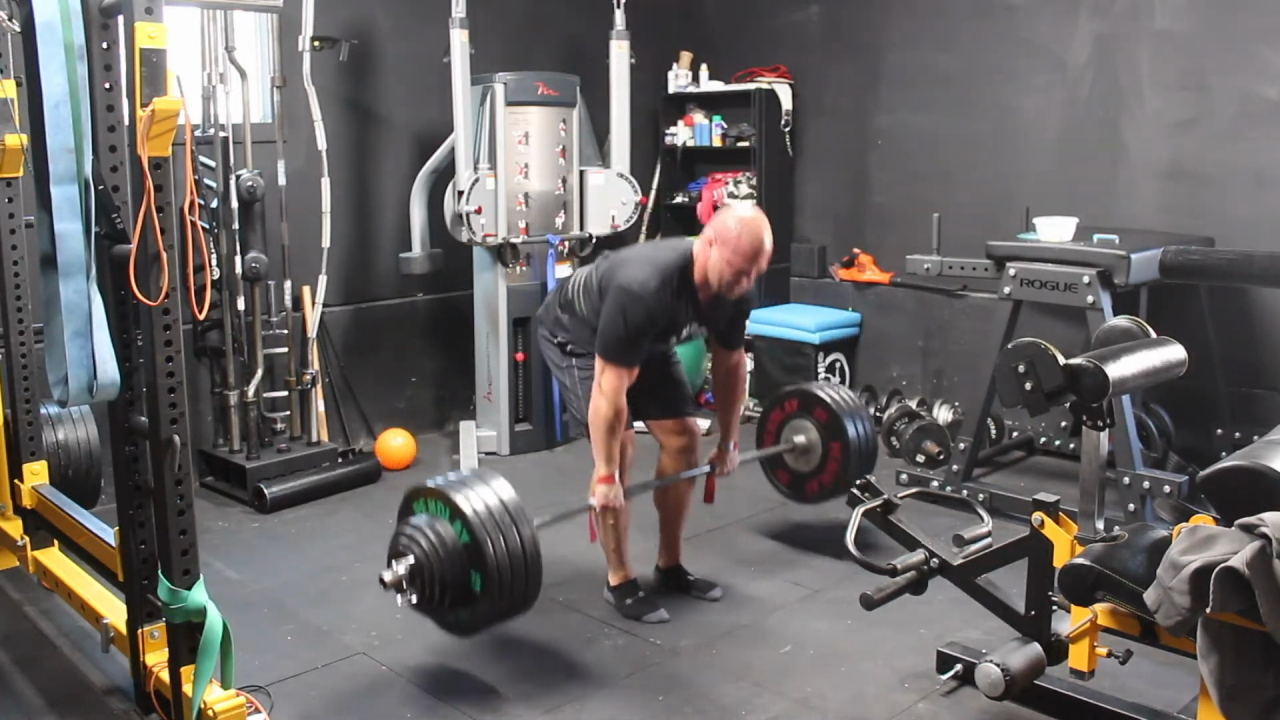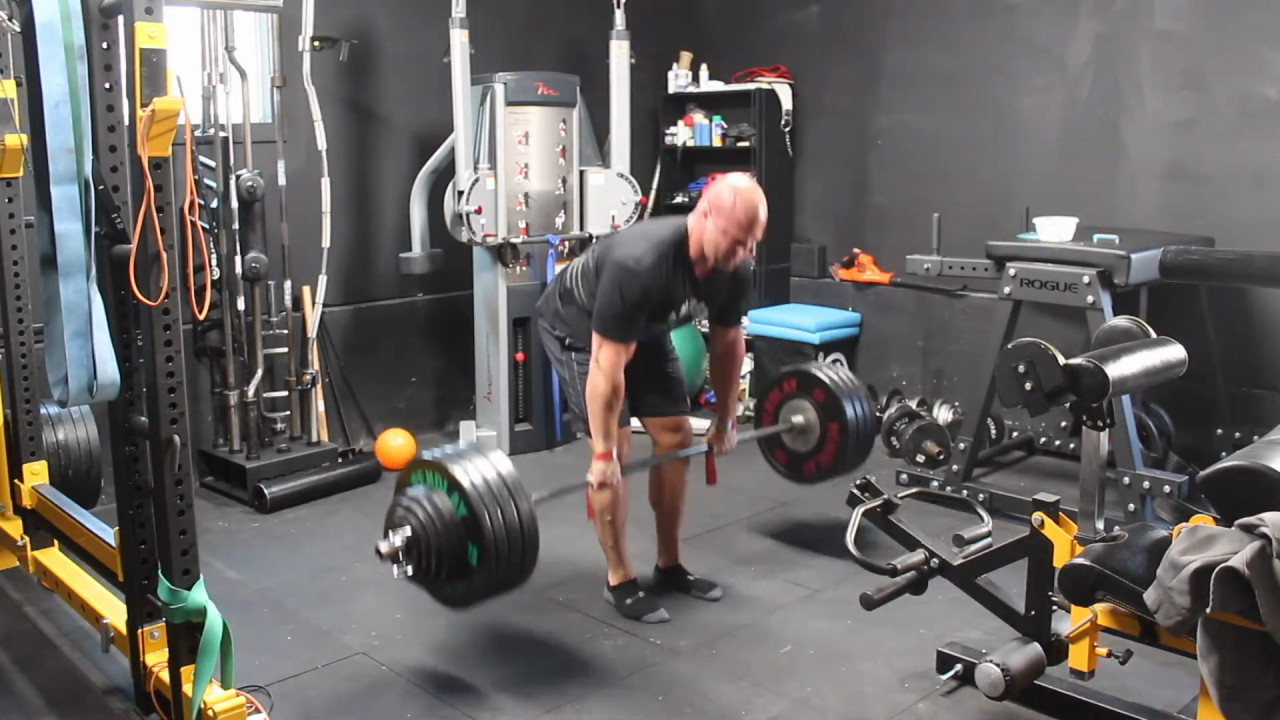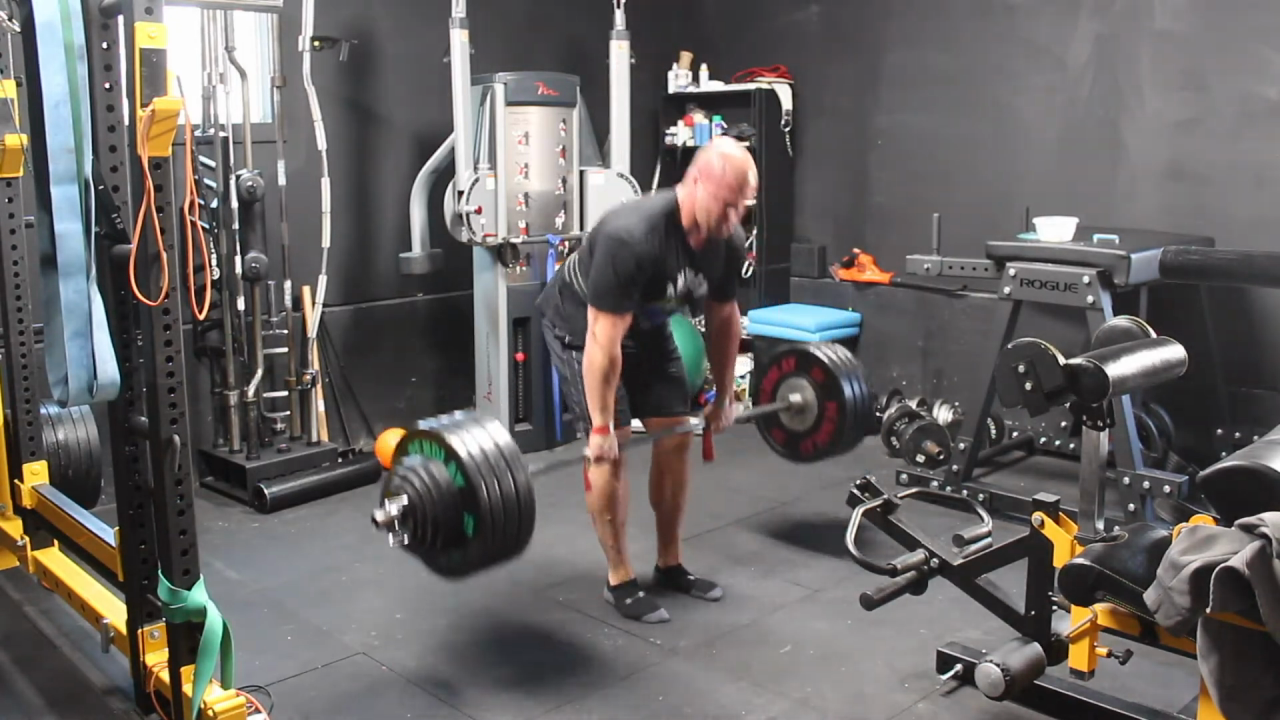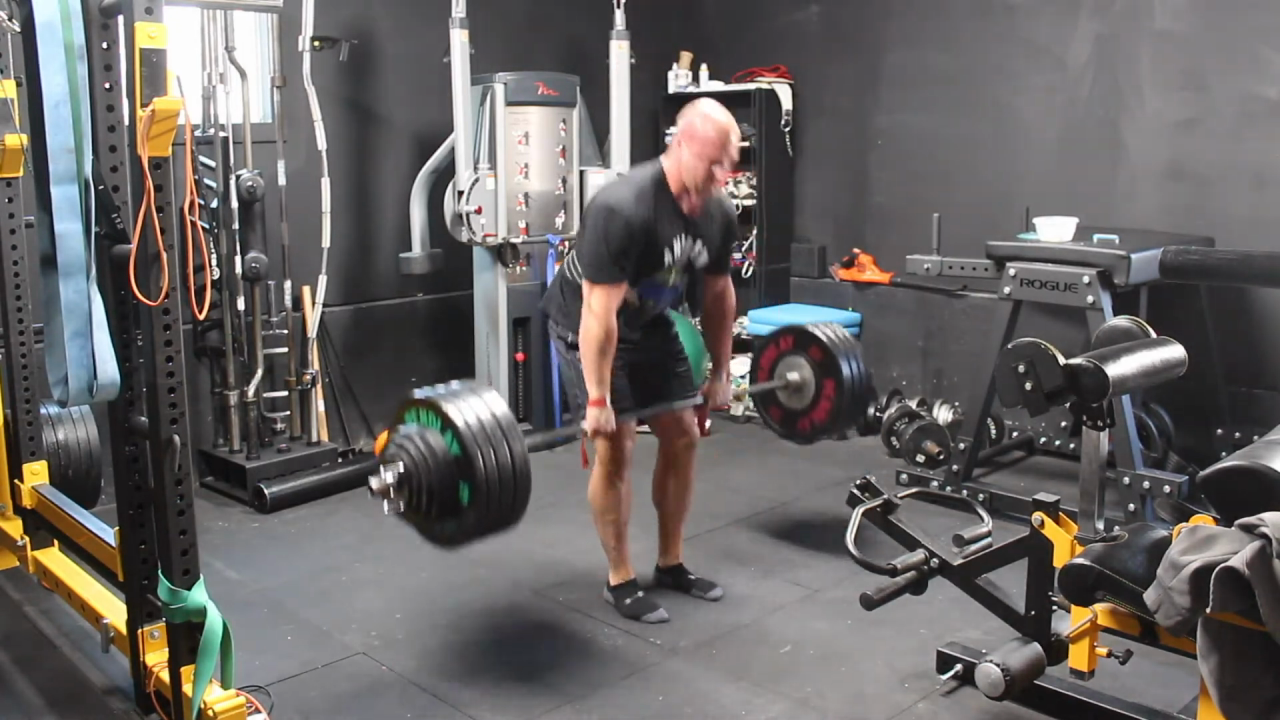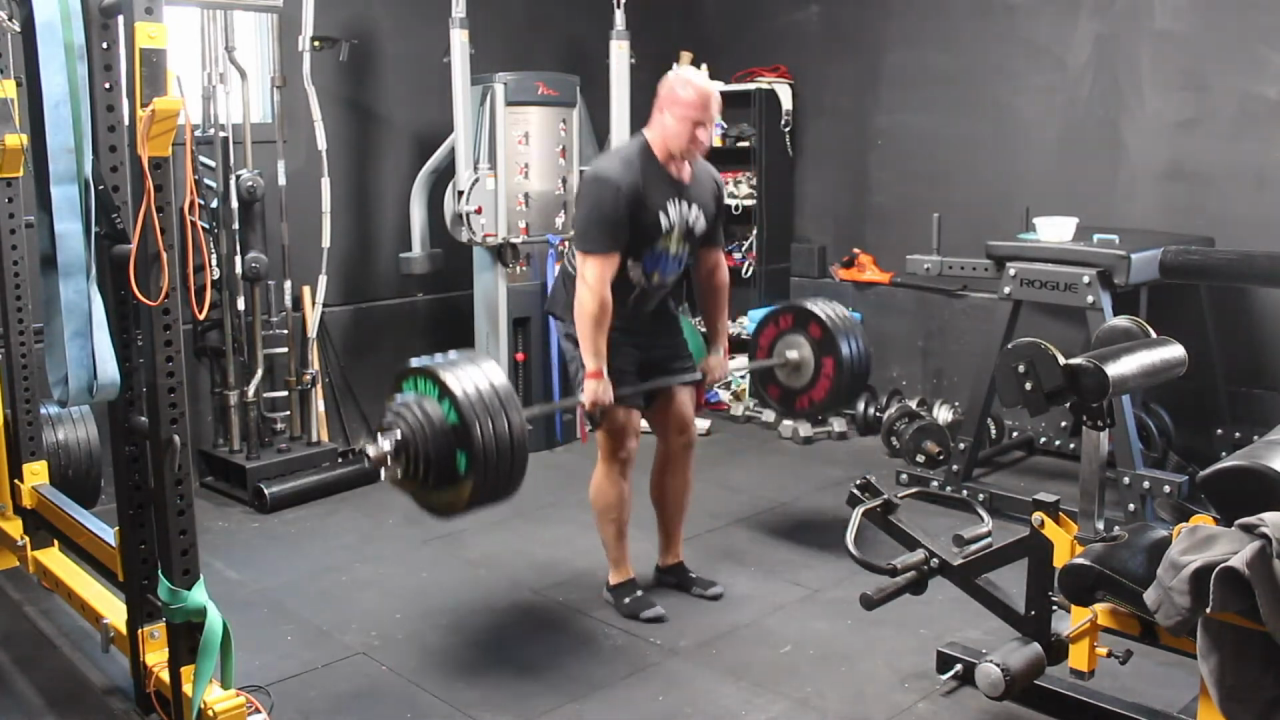
dt=0.1s
person 1, frame 1
left shoulder: (734, 293)
right shoulder: (643, 288)
left elbow: (730, 365)
right elbow: (610, 392)
left wrist: (727, 443)
right wrist: (605, 480)
left hip: (647, 344)
right hip: (577, 334)
left knee: (683, 440)
right knee: (618, 453)
left ankle: (670, 567)
right ankle: (620, 582)
person 1, frame 2
left shoulder: (733, 269)
right shoulder: (639, 264)
left elbow: (727, 344)
right elbow: (608, 367)
left wrist: (725, 420)
right wrist: (603, 455)
left hip: (645, 331)
right hip: (578, 327)
left knee: (676, 436)
right knee: (616, 448)
left ankle: (669, 565)
right ankle: (620, 580)
person 1, frame 3
left shoulder: (726, 243)
right shoulder: (631, 237)
left elbow: (724, 321)
right elbow: (604, 341)
left wrist: (724, 399)
right wrist: (599, 428)
left hip: (645, 328)
right hip: (580, 325)
left knee: (676, 440)
right knee: (612, 454)
left ankle: (670, 566)
right ankle: (619, 581)
person 1, frame 4
left shoulder: (719, 213)
right shoulder: (623, 208)
left elbow: (719, 294)
right elbow: (600, 311)
left wrist: (720, 373)
right wrist: (598, 401)
left hip: (650, 323)
right hip: (585, 317)
left knee: (682, 438)
right knee: (615, 447)
left ankle: (671, 564)
right ankle: (620, 580)
person 1, frame 5
left shoulder: (707, 182)
right shoulder: (614, 181)
left elbow: (712, 268)
right elbow: (594, 285)
left wrist: (718, 347)
right wrist: (594, 375)
left hip: (659, 318)
right hip: (602, 325)
left knee: (680, 438)
right knee: (619, 448)
left ankle: (672, 564)
right ankle: (620, 580)
